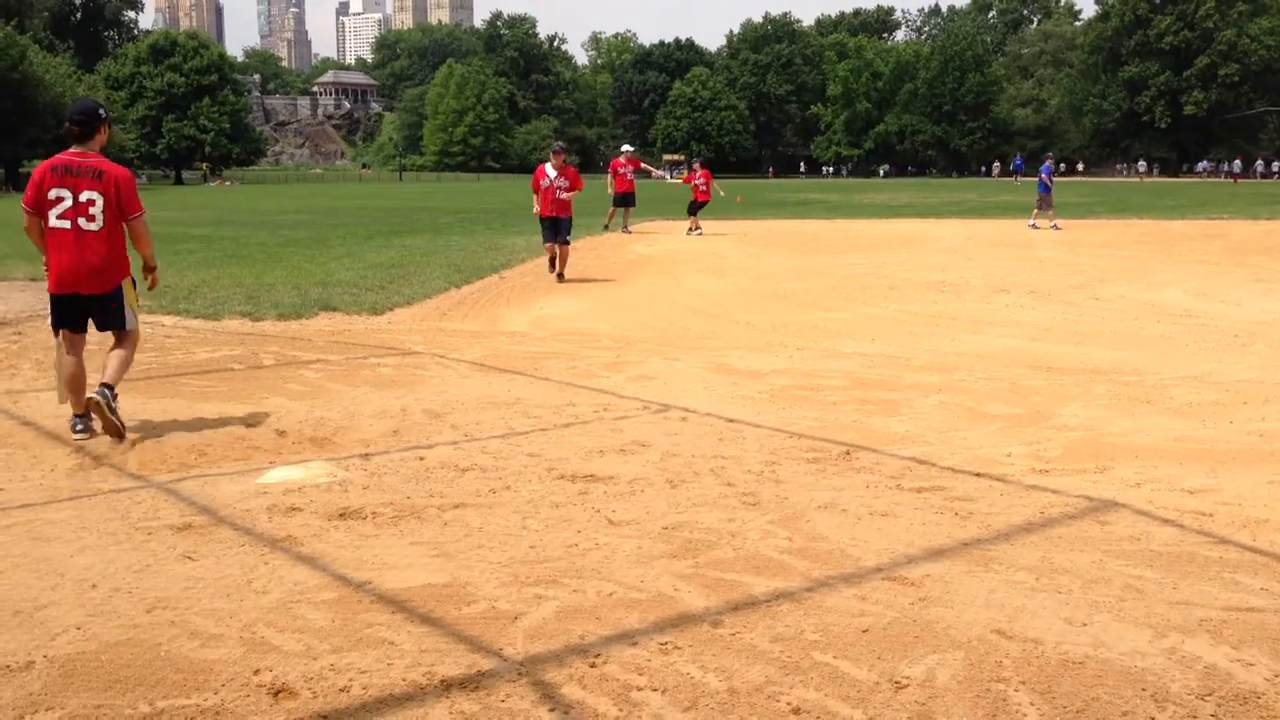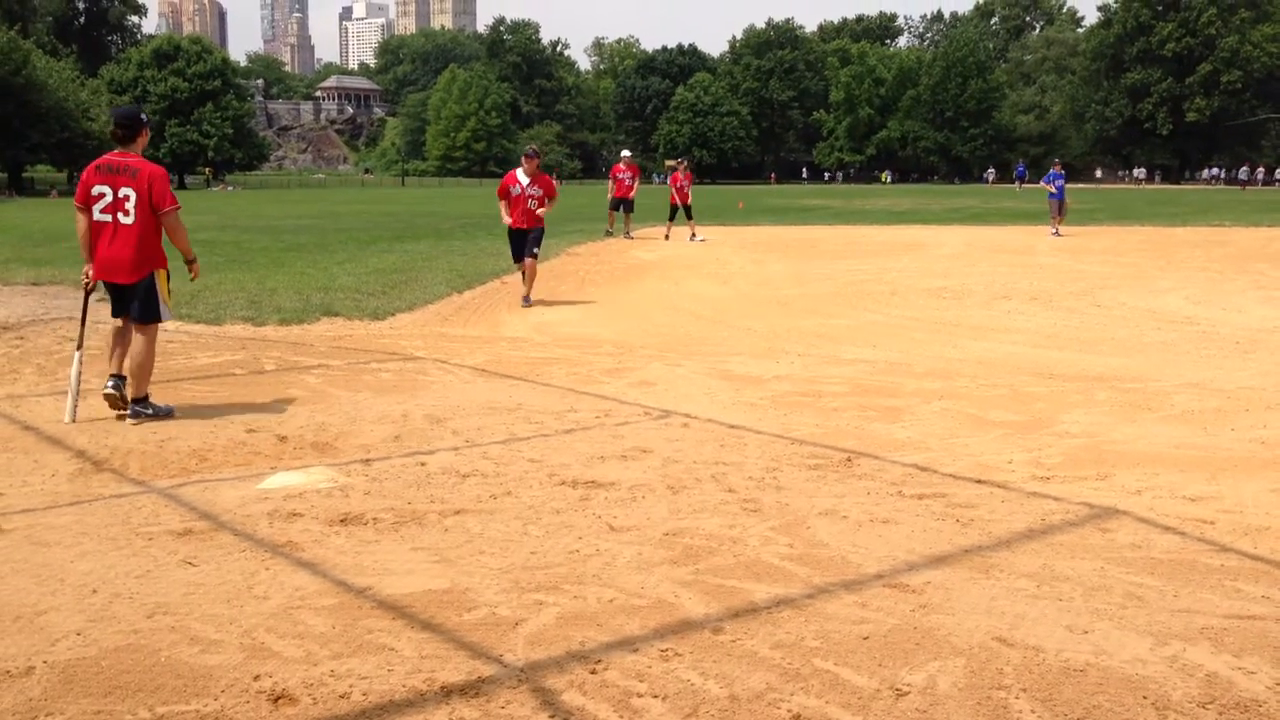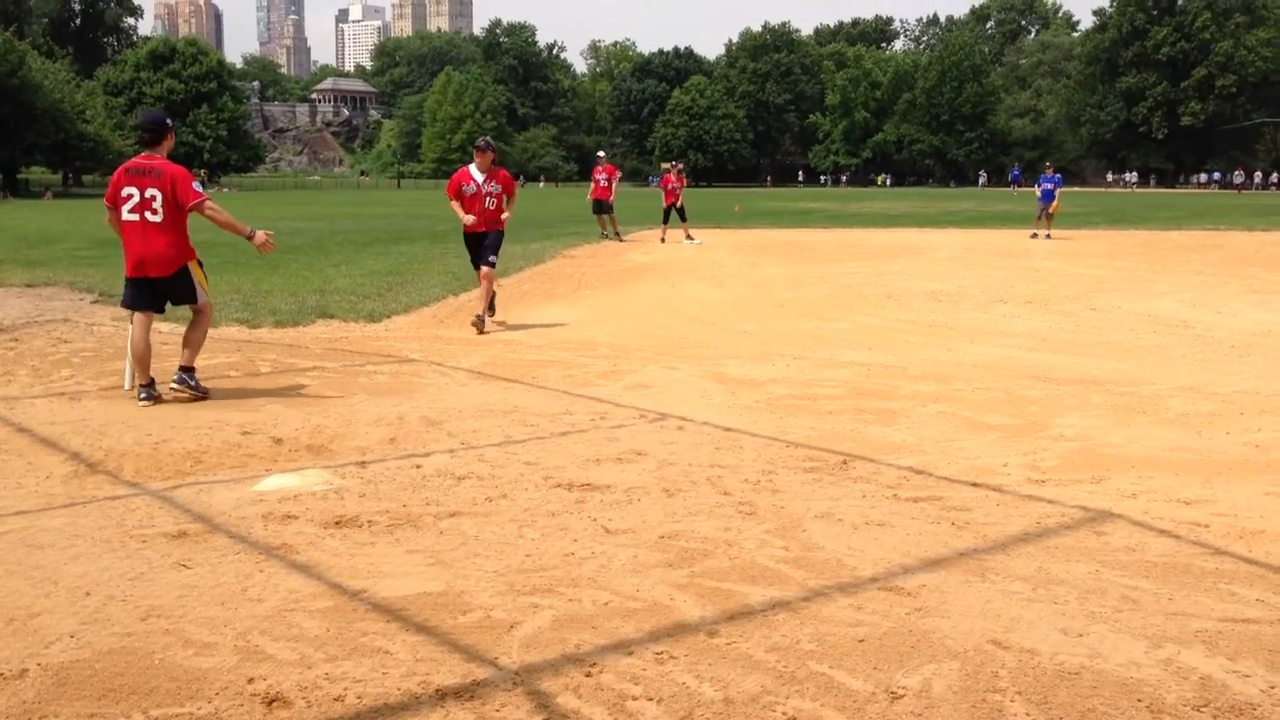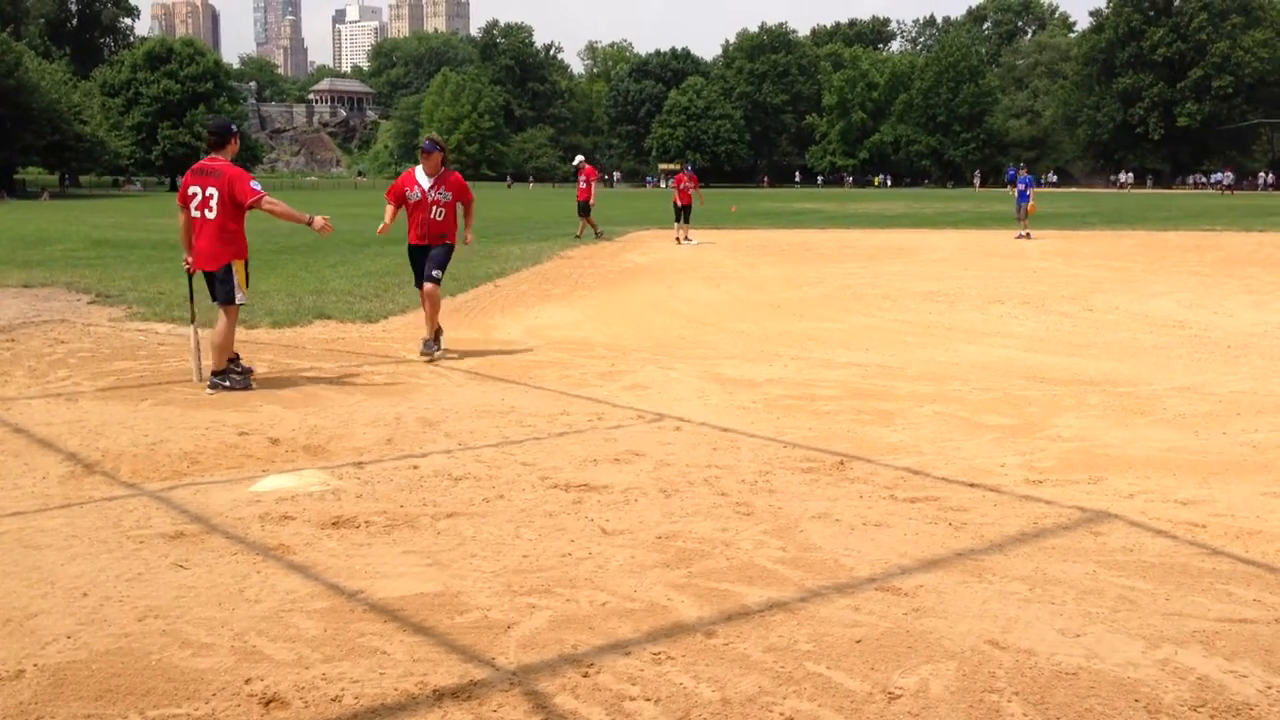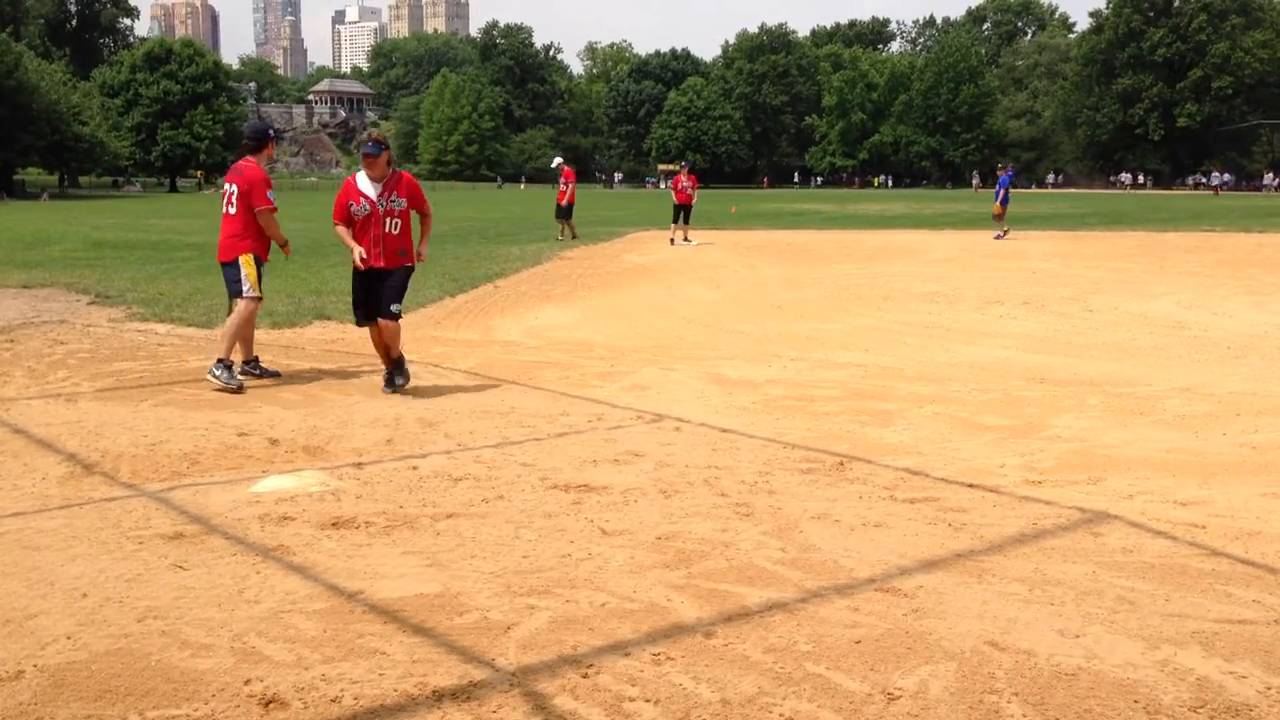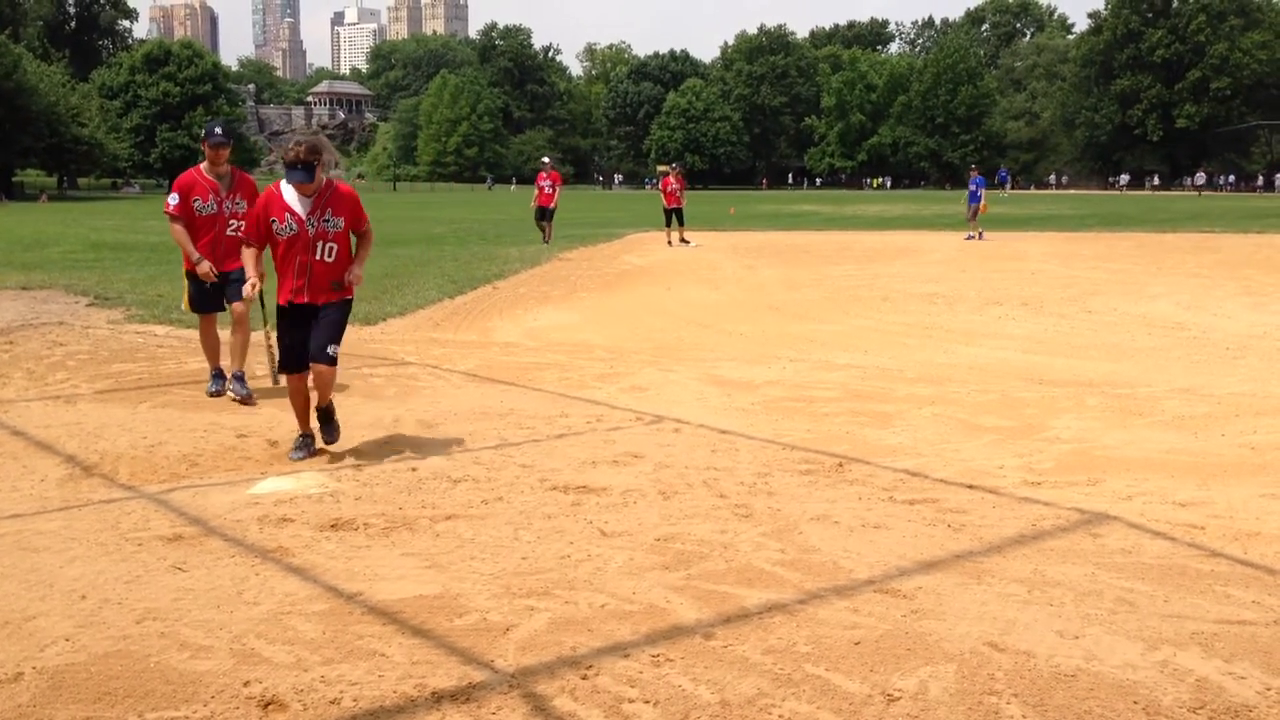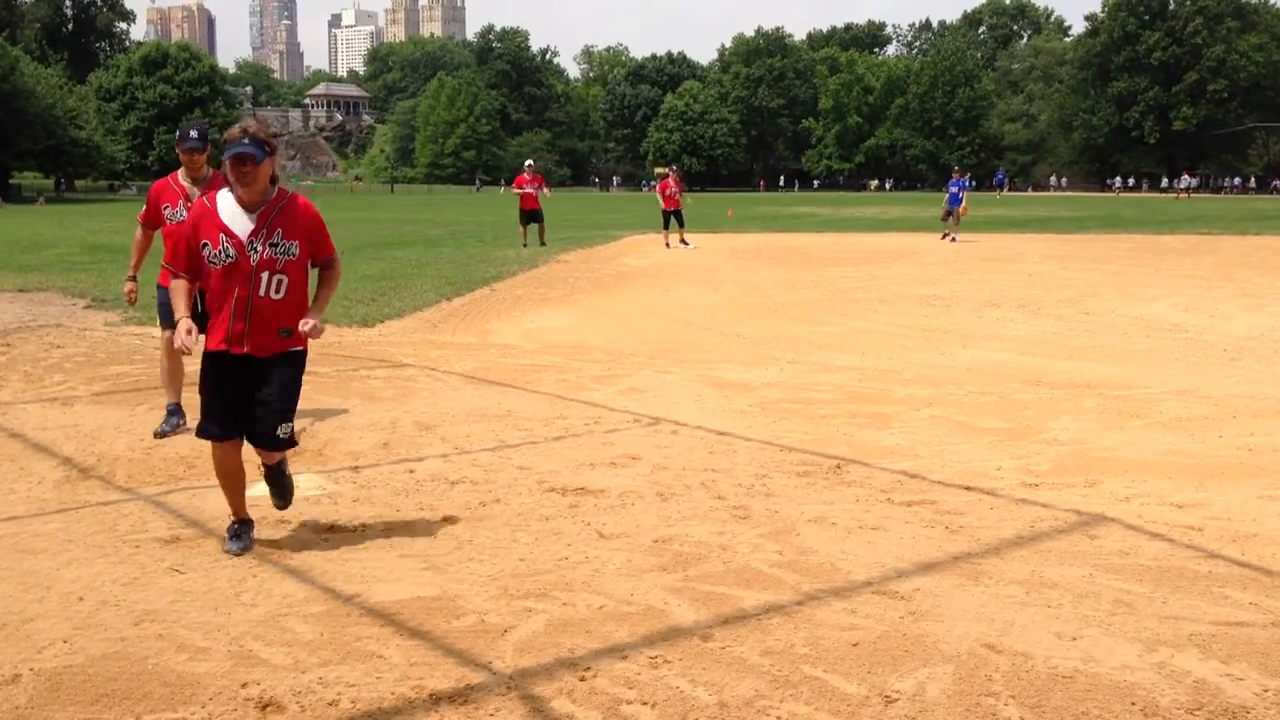
dt=0.7s
person 1, frame 1
left shoulder: (45, 171)
right shoulder: (117, 175)
left elbow: (30, 224)
right elbow: (137, 230)
right wrist: (150, 263)
left hip: (63, 276)
right hip: (109, 275)
left knee: (71, 345)
right knee: (127, 337)
left ankle: (80, 418)
right ankle: (106, 391)
person 1, frame 2
left shoulder: (93, 170)
right shoulder: (152, 173)
left elbow: (82, 218)
right elbow: (171, 222)
left wrist: (89, 262)
right wrist: (190, 258)
left hip: (107, 265)
right hip: (144, 266)
left knee: (124, 322)
right knee: (144, 331)
left ankle: (115, 381)
right ankle: (138, 403)
person 1, frame 3
left shoulder: (122, 173)
right shoulder: (176, 173)
left elbow: (112, 217)
right elbow: (208, 210)
right wrist: (251, 234)
left hip: (137, 262)
right hip: (174, 259)
left knee: (141, 321)
right knee: (203, 309)
left ankle: (145, 387)
right ankle: (185, 373)
person 1, frame 4
left shoulder: (192, 173)
right shoulder: (234, 175)
left elbow: (183, 214)
right elbow: (268, 204)
left wrist: (188, 252)
right wrist: (309, 220)
left hip: (204, 255)
right hip: (228, 255)
left knee: (226, 308)
right knee: (229, 312)
left ankle: (231, 361)
right ankle: (217, 376)
person 1, frame 5
left shoulder: (235, 171)
right shoulder: (258, 176)
right elbow: (265, 219)
right wrist: (283, 243)
left hip: (232, 248)
right hip: (244, 250)
left knee: (247, 306)
right knee: (246, 305)
left ankle: (248, 363)
right ankle: (220, 365)
person 1, frame 6
left shoulder: (245, 182)
right shoulder: (186, 182)
right elbow: (176, 225)
right wrist: (196, 259)
left hip: (236, 262)
right hip: (201, 265)
left knee: (240, 313)
right knee: (207, 321)
left ankle: (237, 377)
right ankle: (217, 373)
person 1, frame 7
left shoulder: (224, 187)
right shoulder: (160, 189)
right elbow: (144, 232)
right wrist: (131, 275)
right hip: (172, 281)
right knee: (170, 341)
right ankle: (174, 411)
person 2, frame 1
left shoulder: (570, 171)
right shoulder: (540, 170)
left elbow: (579, 189)
right elbow: (535, 190)
left wrist: (570, 195)
right wrist: (536, 206)
left hip: (564, 215)
right hip: (546, 215)
left knee: (563, 245)
right knee: (548, 246)
left ankle: (560, 273)
right ankle: (553, 256)
person 2, frame 2
left shoulder: (545, 179)
right shoulder: (510, 177)
left elbow: (553, 199)
right elbow: (502, 198)
left wrist: (545, 209)
right wrist: (504, 216)
left hip: (535, 227)
right hip: (515, 227)
left knee: (530, 260)
right knee: (521, 263)
left ankle: (526, 295)
right ankle: (526, 272)
person 2, frame 3
left shoulder: (502, 175)
right shoulder: (462, 174)
left elbow: (512, 194)
right elbow: (452, 198)
left wrist: (508, 211)
right wrist: (463, 216)
left hip: (494, 230)
right hip: (471, 231)
left knee: (486, 271)
right knee: (481, 272)
left ankle: (481, 315)
right ankle: (490, 294)
person 2, frame 4
left shoulder: (454, 179)
right shoulder: (407, 178)
left elbow: (468, 203)
right elbow: (392, 203)
left wrist: (468, 230)
right wrist: (387, 222)
left hip: (442, 243)
right hip: (417, 244)
left knee: (430, 287)
right knee: (425, 290)
left ankle: (430, 337)
right ankle: (435, 328)
person 2, frame 5
left shoulder: (405, 182)
right shoulder: (350, 186)
left elbow: (425, 213)
right elbow: (340, 224)
left wrist: (423, 245)
right wrist: (354, 247)
left hip: (398, 265)
right hip: (365, 267)
left knee: (388, 322)
right knee: (373, 325)
left ankle: (398, 359)
right ankle: (389, 367)
person 2, frame 6
left shoulder: (345, 196)
right shoulder: (270, 199)
left elbow: (365, 232)
right elbow: (251, 242)
left wrist: (358, 265)
right wrist: (252, 275)
left hip: (333, 298)
right hip: (289, 300)
left knee: (322, 367)
right knee: (295, 374)
left ankle: (324, 405)
right ankle: (304, 432)
person 2, frame 7
left shoulder: (300, 213)
right shoulder: (202, 214)
left elbow: (329, 265)
right elbow: (180, 274)
left wrist: (316, 313)
right wrist: (183, 319)
left hip: (281, 351)
right hip: (222, 350)
left knee: (269, 445)
right knee: (223, 443)
left ankle: (274, 460)
right ankle: (240, 520)
